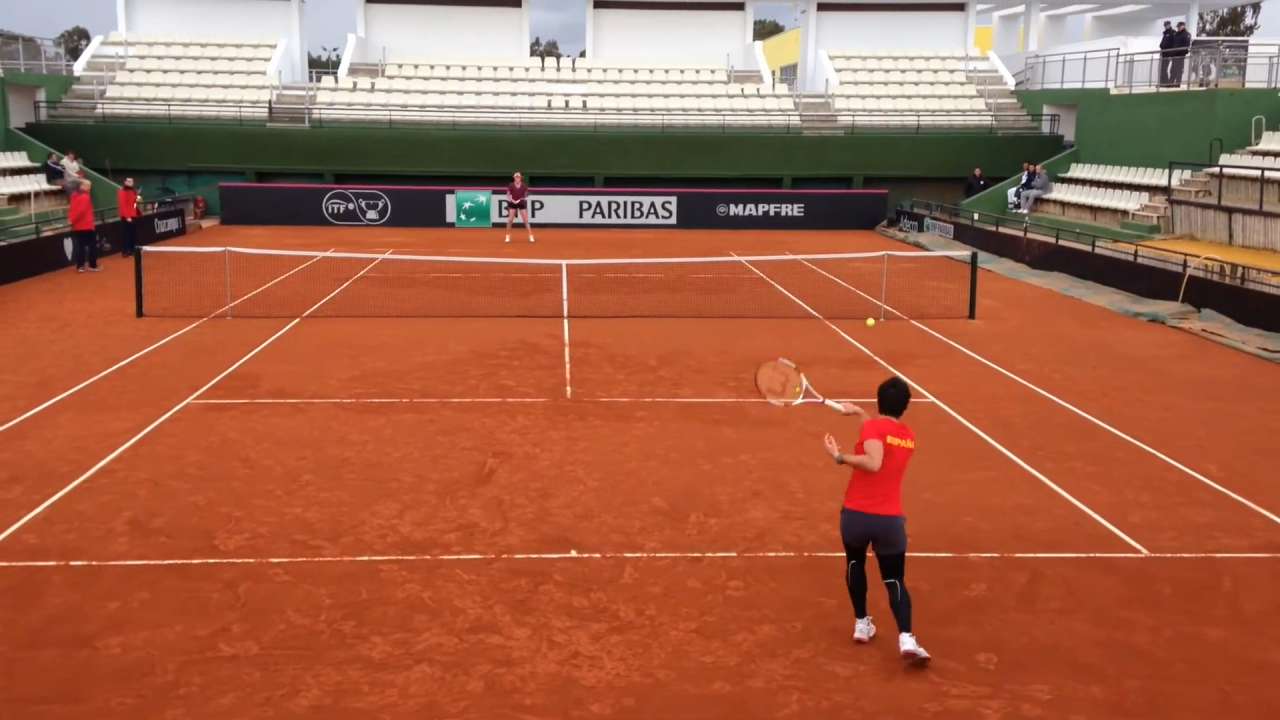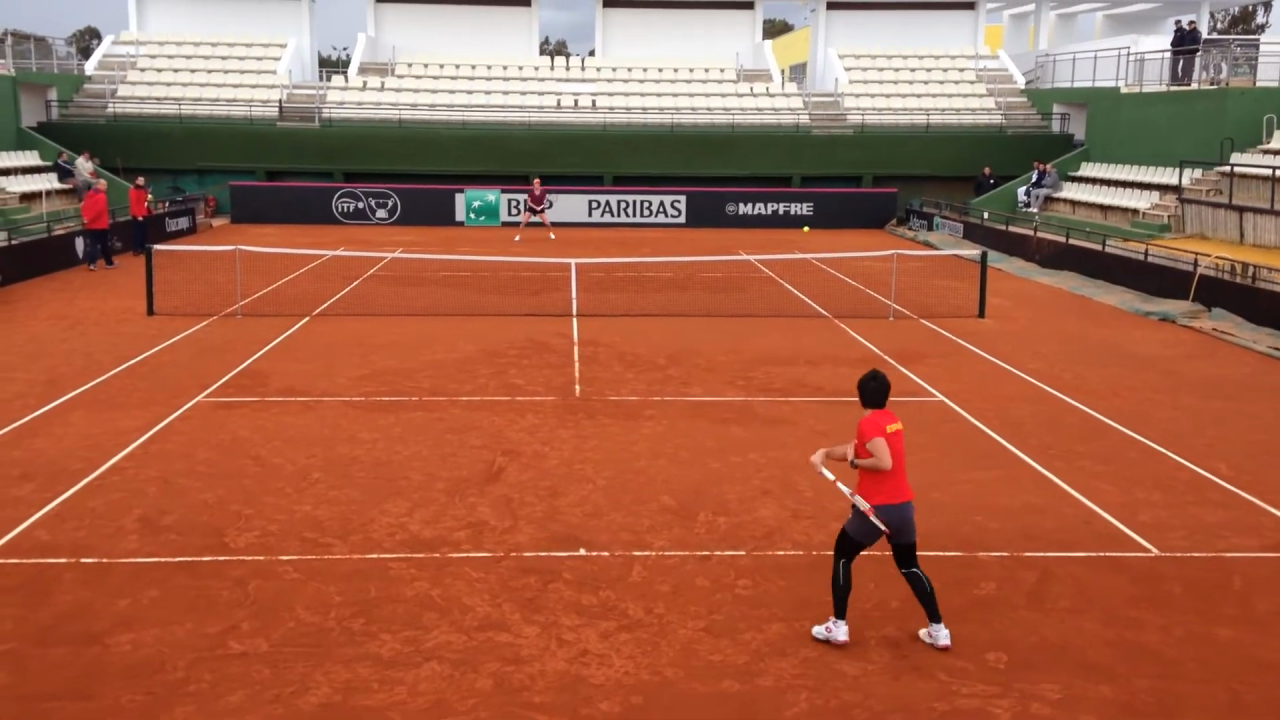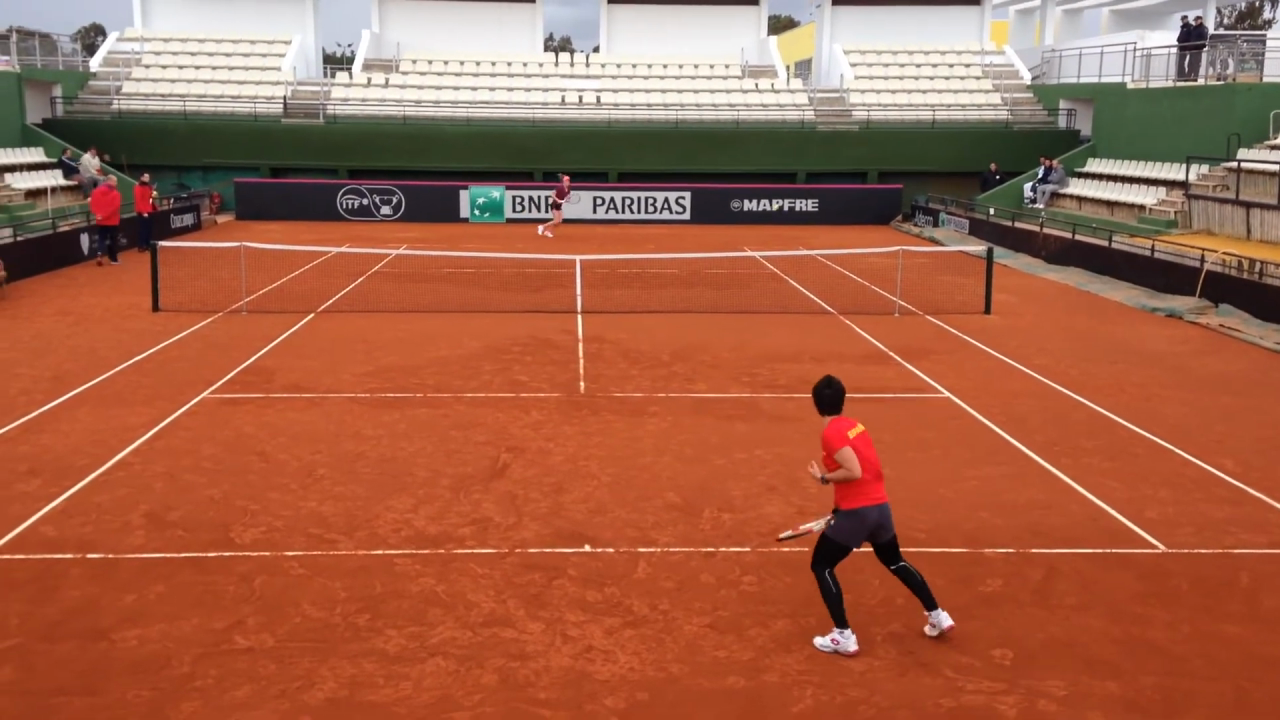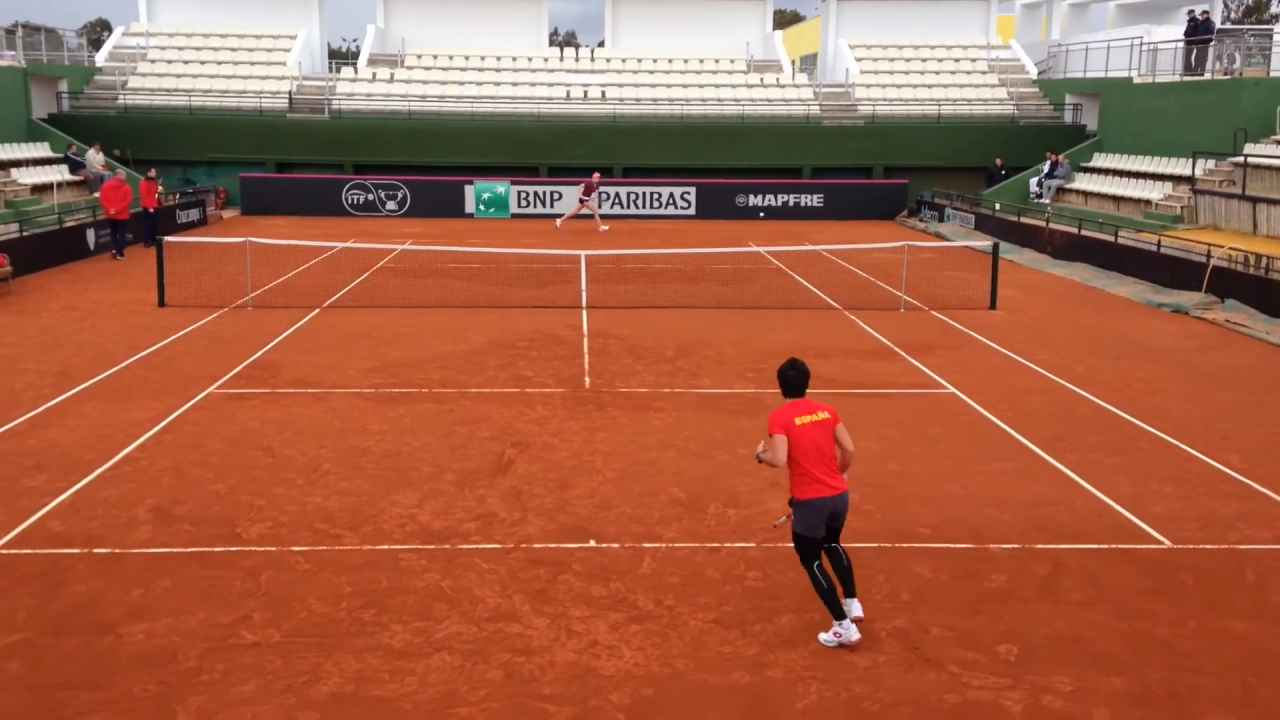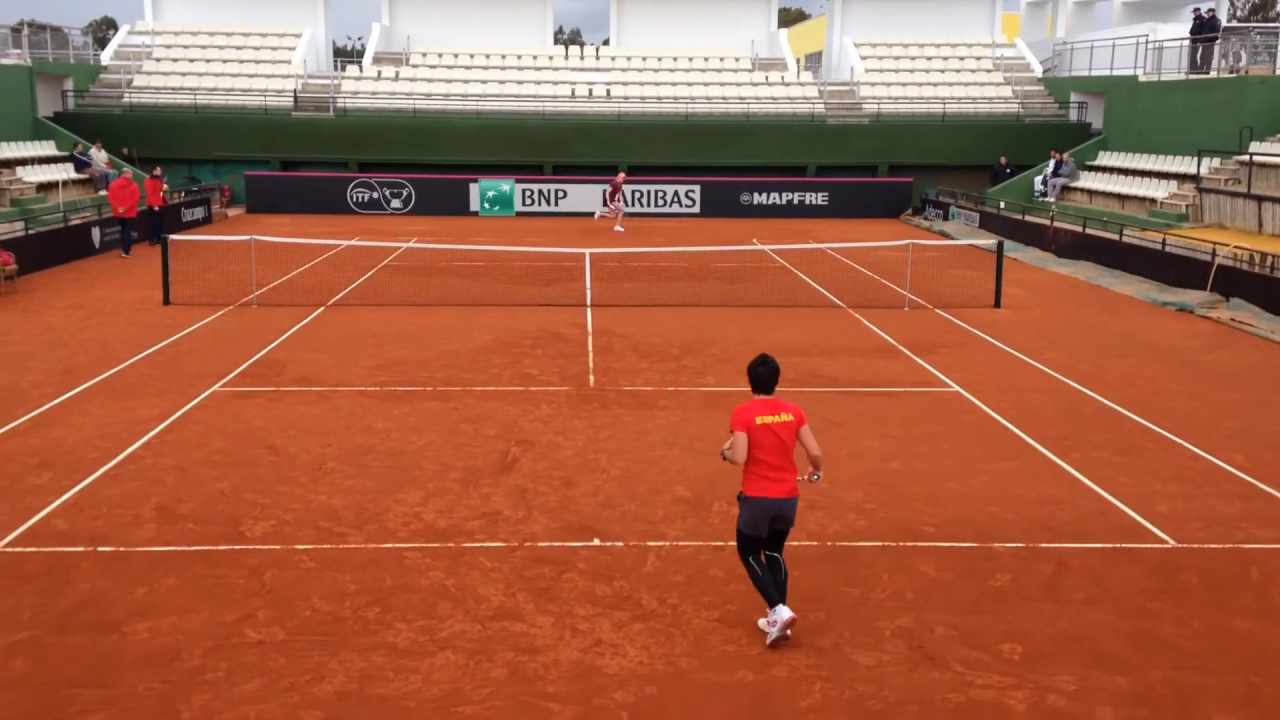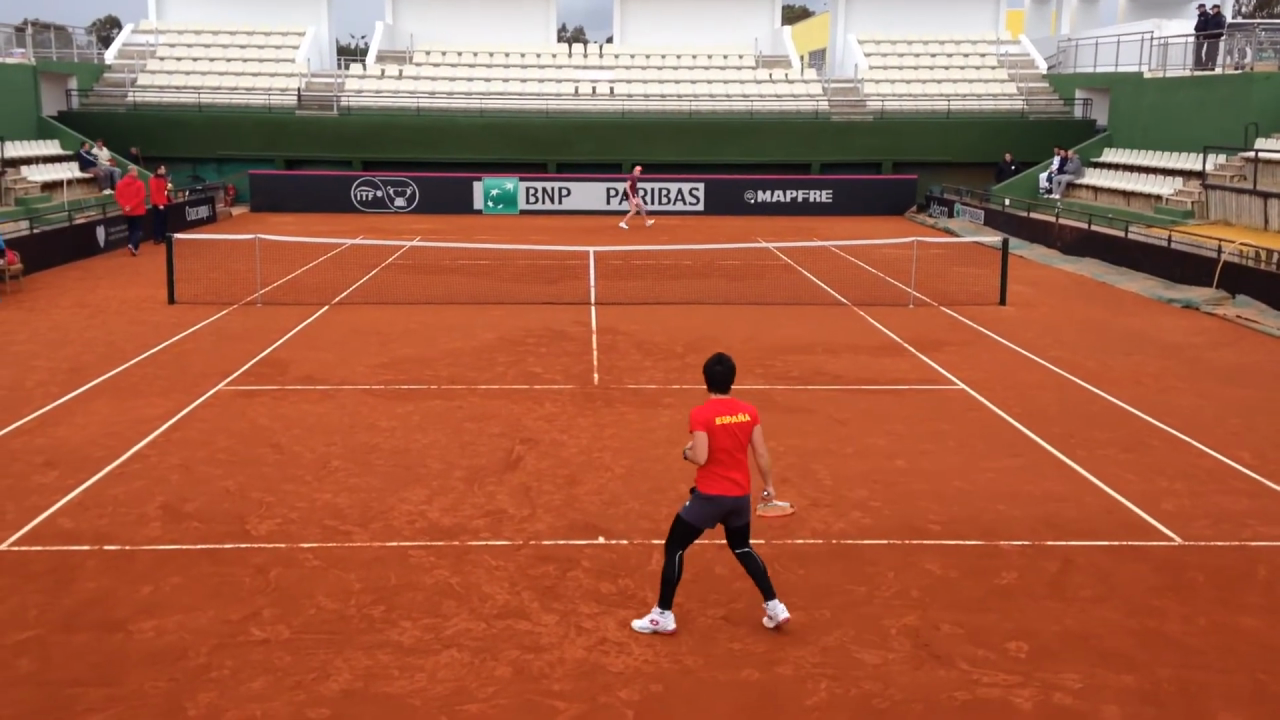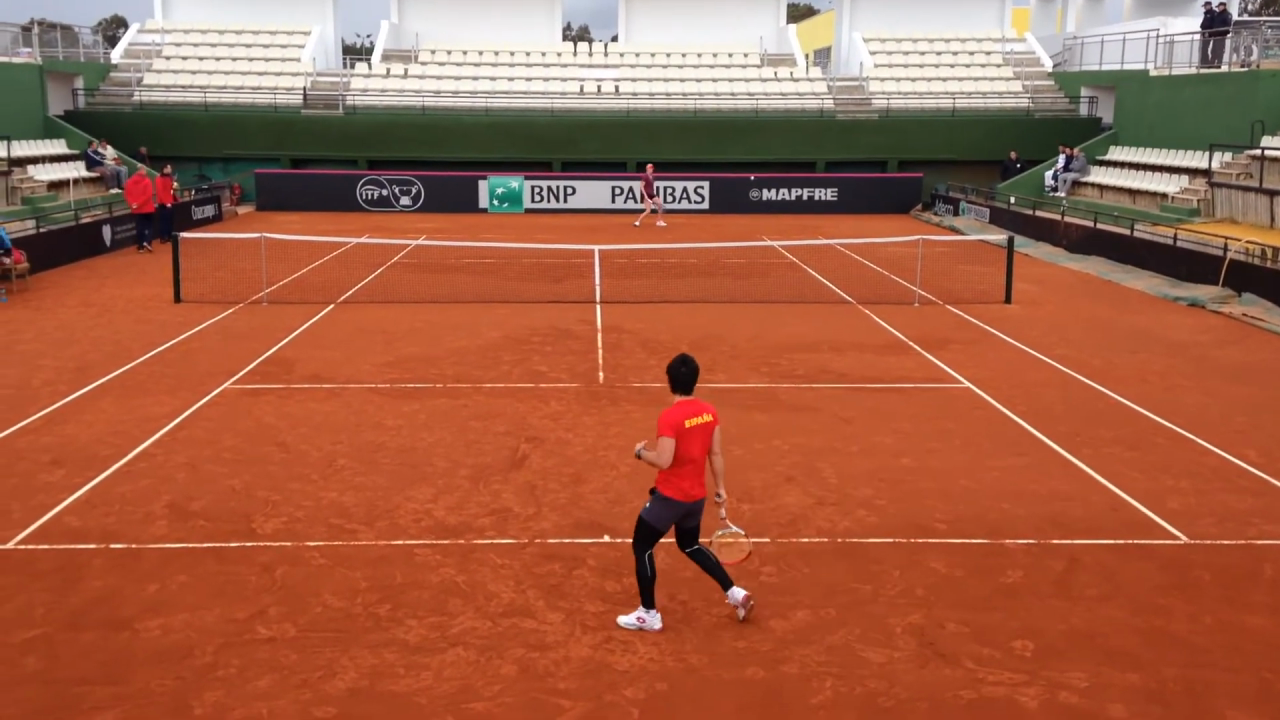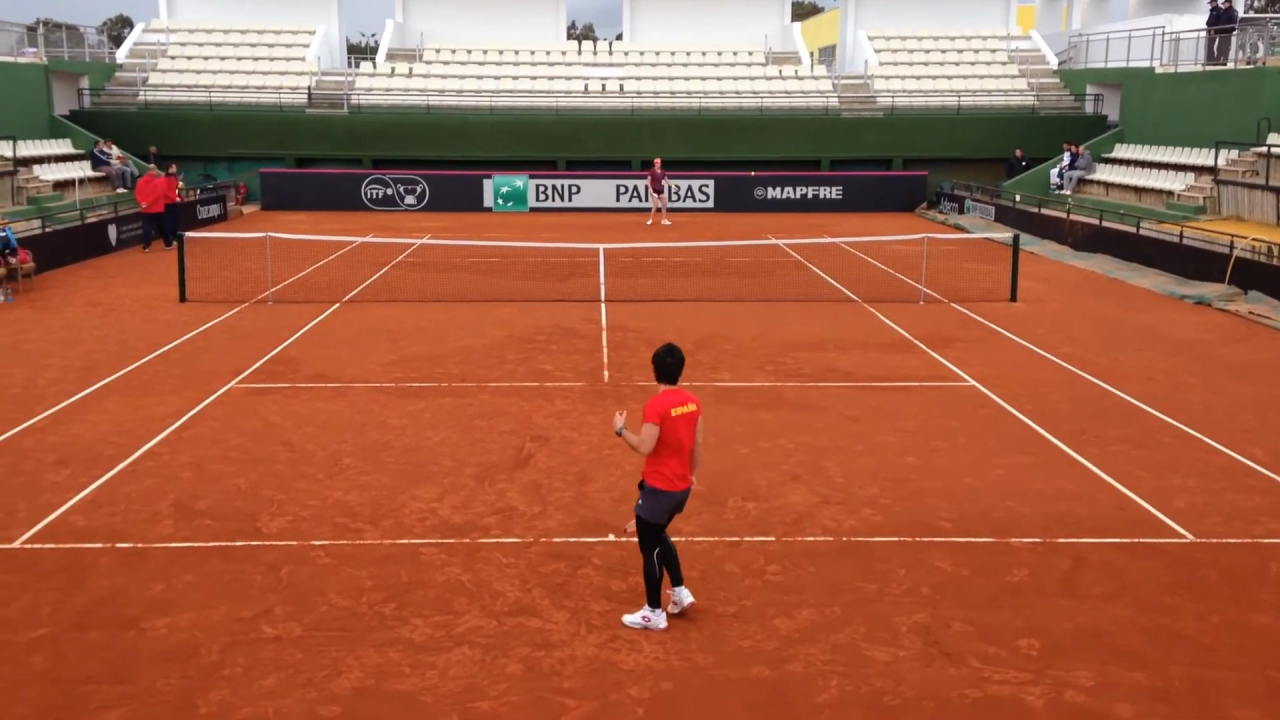
dt=0.2s
person 1, frame 1
left shoulder: (872, 425)
right shoulder: (908, 436)
left elbow: (873, 463)
left wrist: (840, 456)
right wrist: (859, 413)
left hip: (857, 514)
right hip: (891, 518)
left knee: (855, 560)
right knee: (894, 581)
left ankle: (862, 624)
right ankle: (907, 639)
person 1, frame 2
left shoulder: (868, 423)
right shoulder: (892, 420)
left elbow: (885, 463)
left wrist: (853, 460)
right wrist: (827, 452)
left hip: (874, 509)
right hip: (903, 507)
left knee: (842, 559)
right knee: (910, 566)
left ankle: (838, 626)
right ankle: (938, 631)
person 1, frame 3
left shoulder: (831, 432)
right shoulder: (854, 425)
left elbow: (855, 472)
left wrist: (823, 477)
left hip: (853, 513)
right hip: (880, 507)
left knee: (821, 567)
right knee: (895, 562)
left ankle: (843, 636)
right ankle: (938, 616)
person 1, frame 4
left shoulder: (780, 417)
right shoulder: (827, 411)
left elbow: (780, 461)
right elbow: (849, 450)
left wrist: (760, 455)
left hip: (809, 500)
right hip: (838, 495)
left knee: (812, 562)
right knee: (832, 545)
left ankle: (844, 628)
right ankle: (852, 604)
person 1, frame 5
left shoulder: (742, 414)
right shoulder: (794, 411)
left elbow: (740, 458)
right elbow: (815, 452)
left wrist: (726, 453)
right wrist: (816, 471)
left hip: (756, 498)
right hip: (788, 497)
left knee: (749, 557)
right knee: (773, 552)
left ankle: (779, 610)
right ankle: (778, 618)
person 1, frame 6
left shoulder: (701, 414)
right shoulder: (748, 411)
left elbow: (700, 458)
right elbow: (761, 453)
left wrist: (687, 451)
right wrist: (768, 485)
left hip: (708, 496)
right hip: (739, 496)
left knee: (673, 548)
right knee: (741, 549)
left ankle: (663, 615)
right ankle: (775, 607)
person 1, frame 7
left shoulder: (670, 416)
right shoulder: (709, 412)
left elbow: (664, 462)
right elbow: (716, 454)
left wrist: (640, 453)
right wrist: (720, 487)
left hip: (669, 497)
right hip: (695, 497)
left knee: (642, 547)
right knee: (692, 547)
left ankle: (648, 614)
right ankle: (734, 593)
person 1, frame 8
left shoulder: (656, 405)
right shoulder: (693, 402)
left elbow: (645, 447)
right elbow: (697, 445)
left wrist: (620, 429)
left hip: (658, 488)
right hip: (682, 486)
left knee: (650, 548)
right knee: (660, 538)
left ankle: (654, 613)
right ankle: (681, 593)
